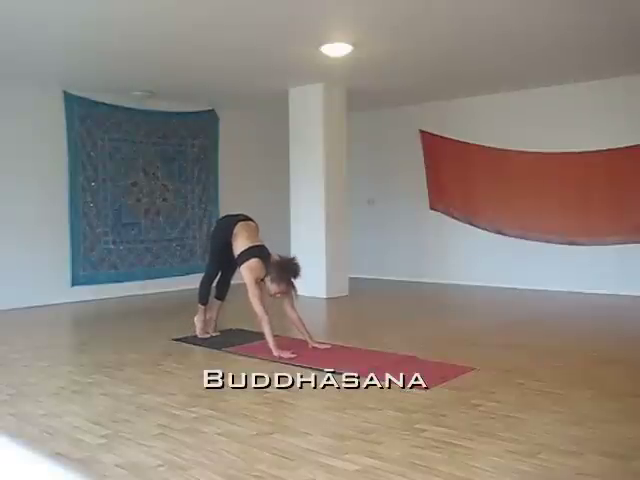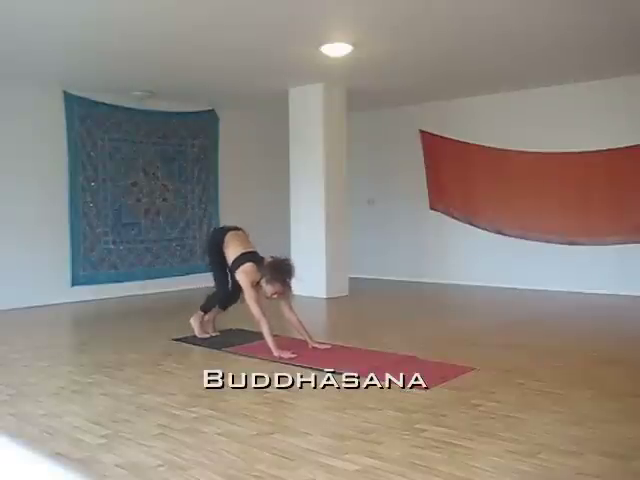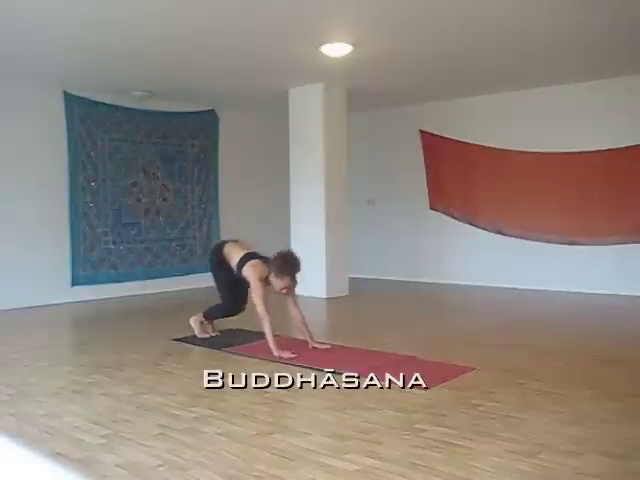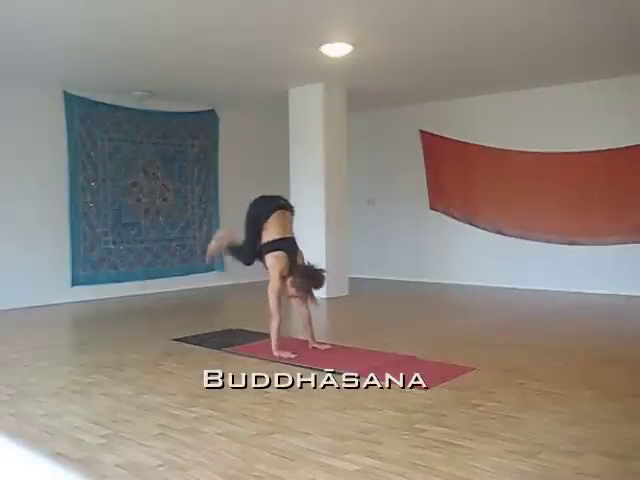
dt=0.3s
person 1, frame 1
left shoulder: (277, 271)
right shoulder: (252, 273)
left elbow: (291, 310)
right elbow: (262, 316)
left wrist: (310, 340)
right wrist: (275, 349)
right hip: (227, 228)
left knee: (227, 275)
right knee: (212, 273)
left ankle: (212, 317)
right ankle: (201, 316)
person 1, frame 2
left shoulder: (273, 277)
right shoulder: (247, 277)
left elbow: (289, 311)
right elbow: (260, 318)
left wrist: (310, 341)
right wrist: (275, 350)
right hip: (219, 240)
left knee: (235, 293)
right knee: (225, 292)
left ankle: (210, 319)
right ankle: (198, 318)
person 1, frame 3
left shoulder: (281, 276)
right shoulder: (256, 275)
left elbow: (295, 309)
right elbow: (263, 316)
left wrist: (311, 341)
right wrist: (275, 350)
left hip: (235, 250)
right hip: (222, 253)
left knee: (238, 306)
right knee: (230, 305)
left ankle: (208, 320)
right ankle: (199, 319)
person 1, frame 4
left shoulder: (299, 268)
right shoulder: (277, 271)
left elbow: (303, 306)
right elbow: (275, 314)
left wrist: (312, 341)
right wrist: (276, 349)
right hip: (260, 210)
left knee: (248, 256)
right knee: (247, 258)
left ankle: (225, 241)
right ankle: (223, 241)
